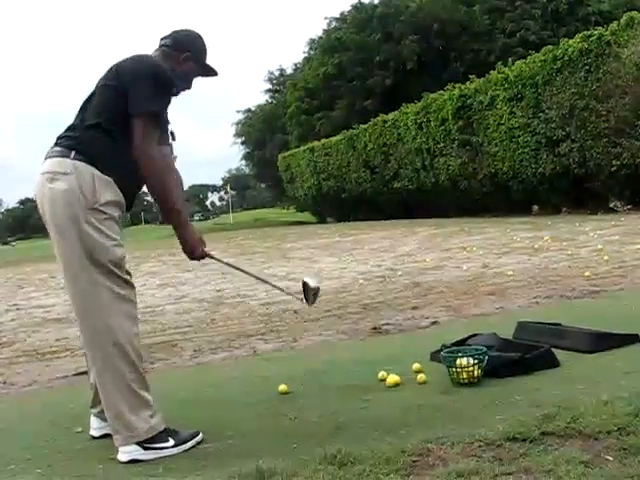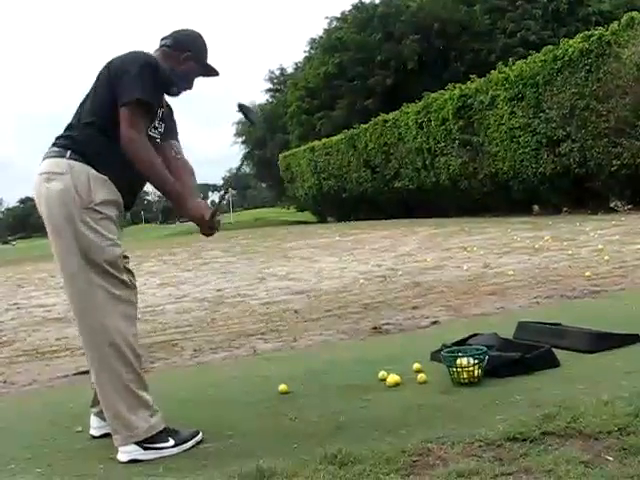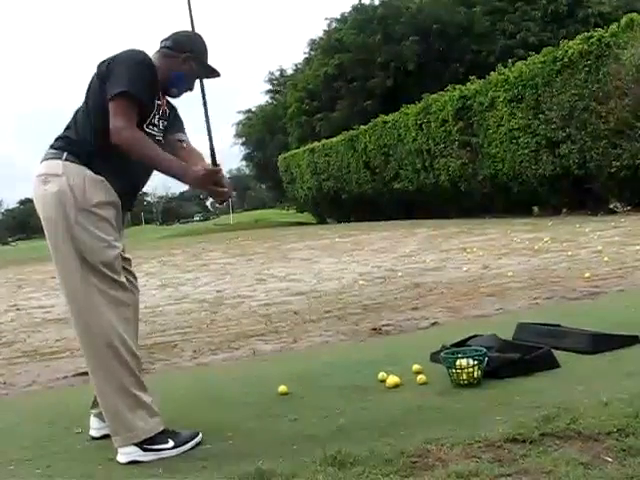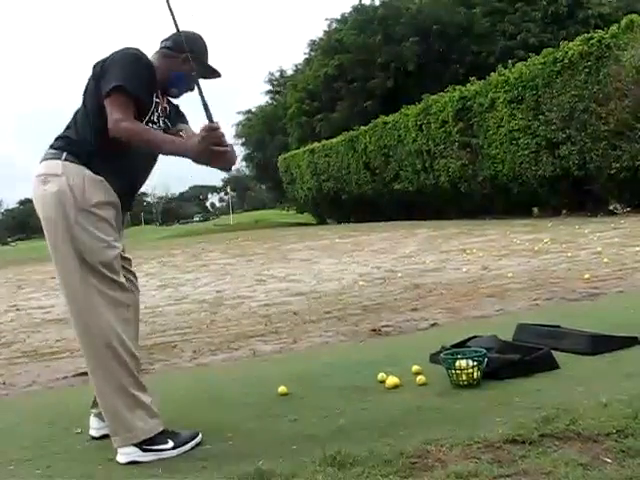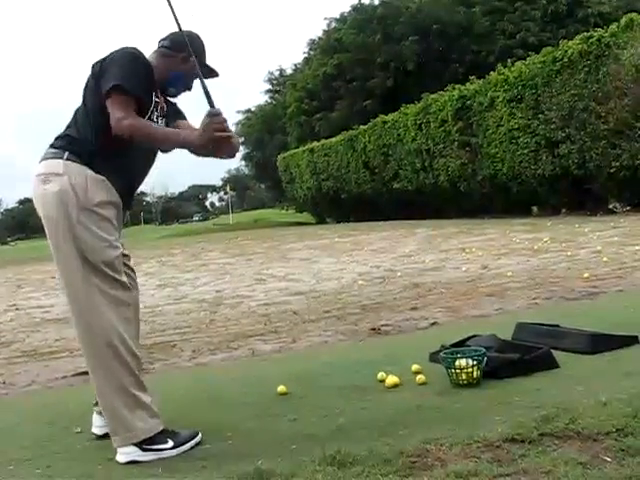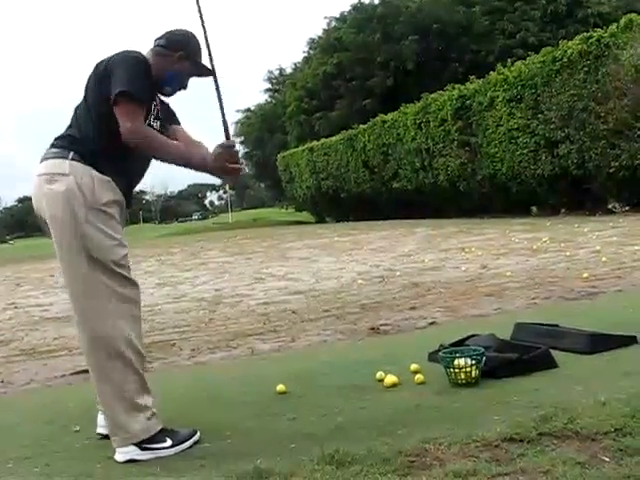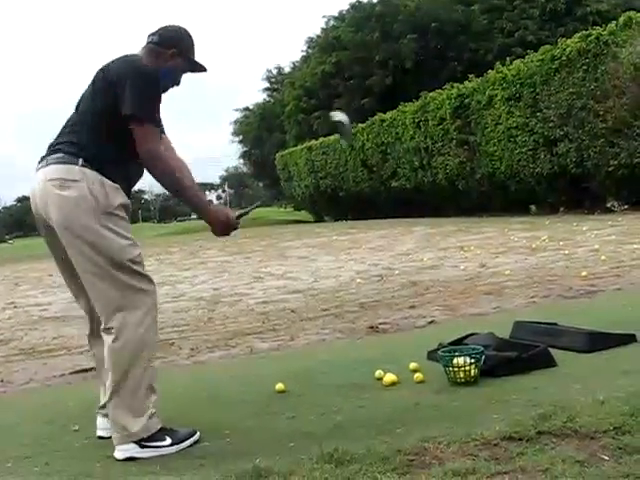
dt=0.1s
person 1, frame 1
left shoulder: (152, 97)
right shoulder: (147, 72)
left elbow: (164, 165)
right elbow: (144, 156)
left wrist: (184, 224)
right wrist: (183, 227)
left hip: (78, 187)
right hip: (78, 183)
left knee: (105, 303)
right knee: (109, 305)
left ankle: (108, 410)
right ankle: (139, 433)
person 1, frame 2
left shoulder: (156, 102)
right shoulder: (141, 66)
left elbow: (175, 161)
right elbow: (130, 141)
left wrist: (197, 204)
right wrist: (185, 206)
left hip: (81, 188)
right hip: (75, 182)
left knee: (107, 301)
right knee: (107, 305)
left ankle: (107, 410)
right ankle: (138, 433)
person 1, frame 3
left shoulder: (164, 107)
right shoulder: (133, 63)
left elbow: (185, 151)
right elbow: (121, 133)
left wrist: (210, 177)
right wrist: (191, 176)
left hip: (99, 196)
right hip: (73, 183)
left knee: (117, 301)
right knee: (105, 308)
left ankle: (108, 411)
right ankle: (137, 434)
person 1, frame 4
left shoulder: (165, 106)
right shoulder: (130, 62)
left elbow: (190, 140)
right elbow: (119, 127)
left wrist: (212, 147)
right wrist: (191, 148)
left hip: (97, 194)
right hip: (73, 183)
left knee: (116, 301)
right knee: (105, 308)
left ankle: (108, 411)
right ankle: (137, 435)
person 1, frame 5
left shoulder: (162, 104)
right shoulder: (129, 62)
left elbow: (190, 136)
right elbow: (123, 124)
left wrist: (217, 139)
right wrist: (205, 143)
left hip: (87, 191)
right hip: (71, 182)
left knee: (114, 302)
right knee: (107, 306)
left ankle: (111, 409)
right ankle: (137, 434)
person 1, frame 6
left shoulder: (157, 104)
right shoulder: (130, 65)
left elbow: (184, 143)
right elbow: (132, 133)
left wrist: (217, 159)
right wrist: (207, 162)
left hip: (88, 189)
right hip: (75, 181)
left knee: (112, 303)
right knee: (112, 306)
left ankle: (116, 409)
right ankle: (136, 434)
person 1, frame 7
left shoulder: (123, 75)
right shoulder: (140, 76)
left elbow: (163, 155)
right elbow: (152, 155)
left wrist: (202, 206)
right wrist: (205, 209)
left hip: (55, 187)
right hip: (81, 186)
left knee: (107, 307)
right knee: (134, 303)
left ankle: (114, 409)
right ankle: (140, 432)
